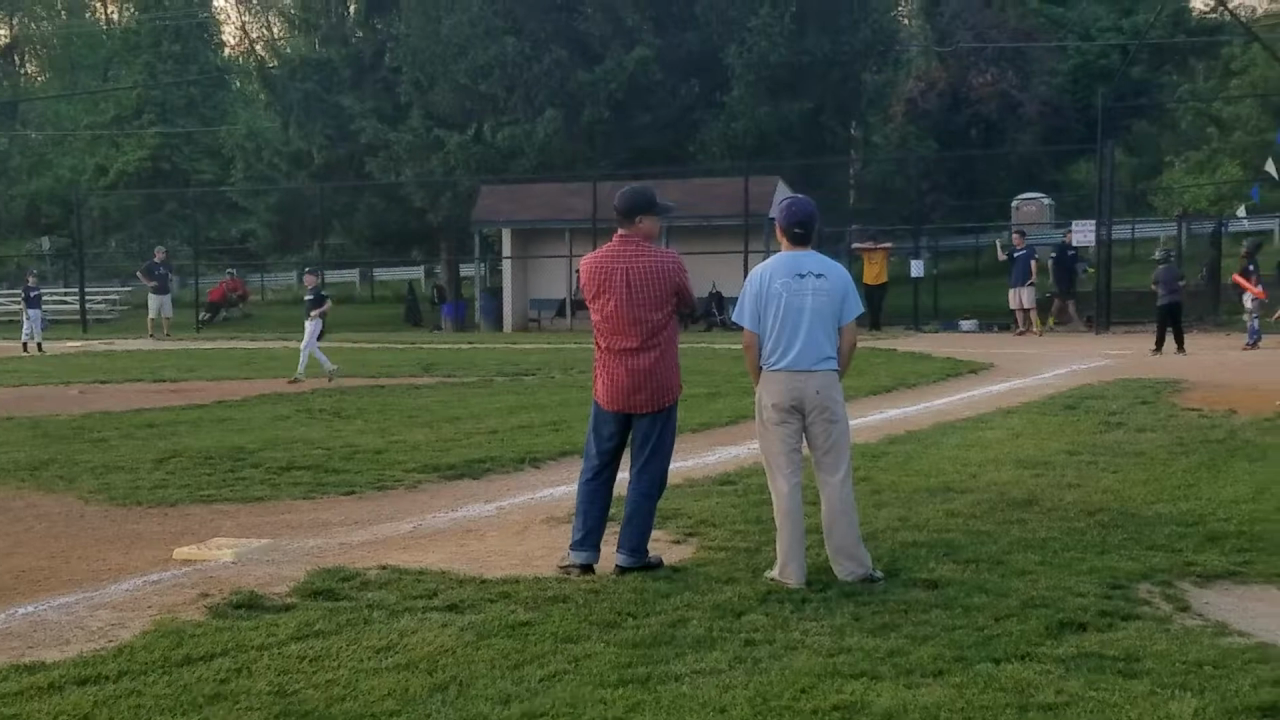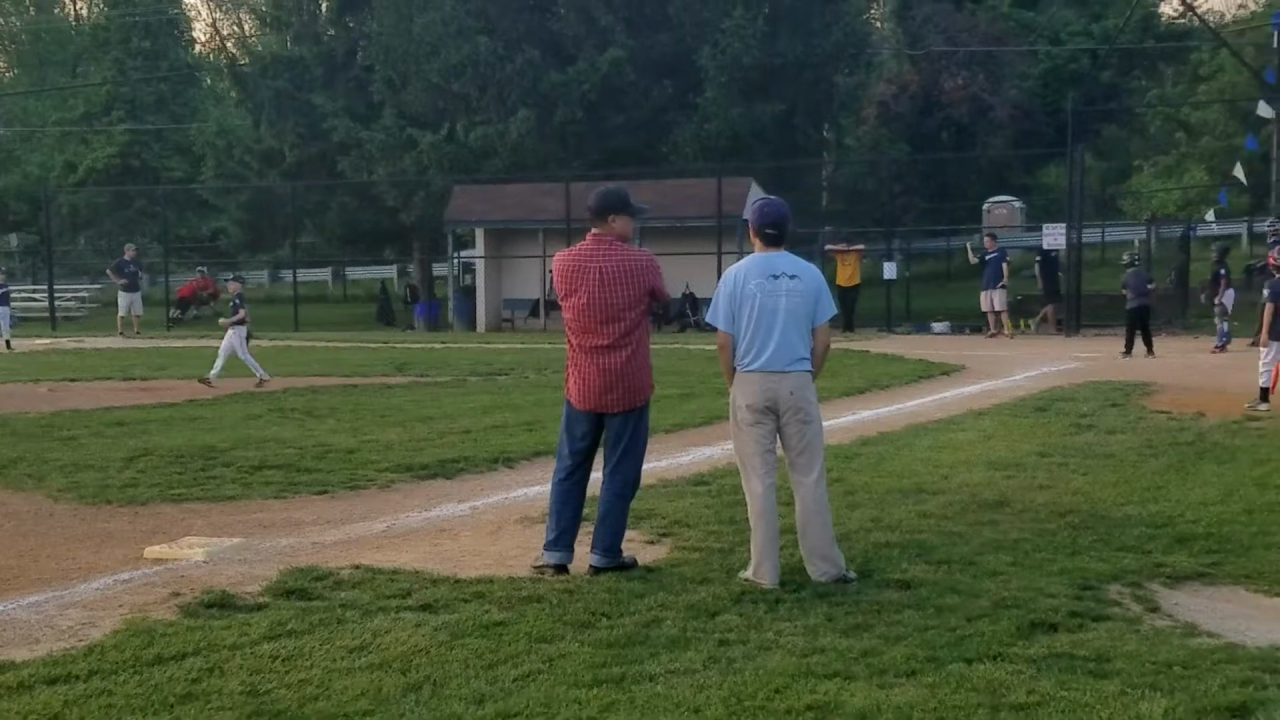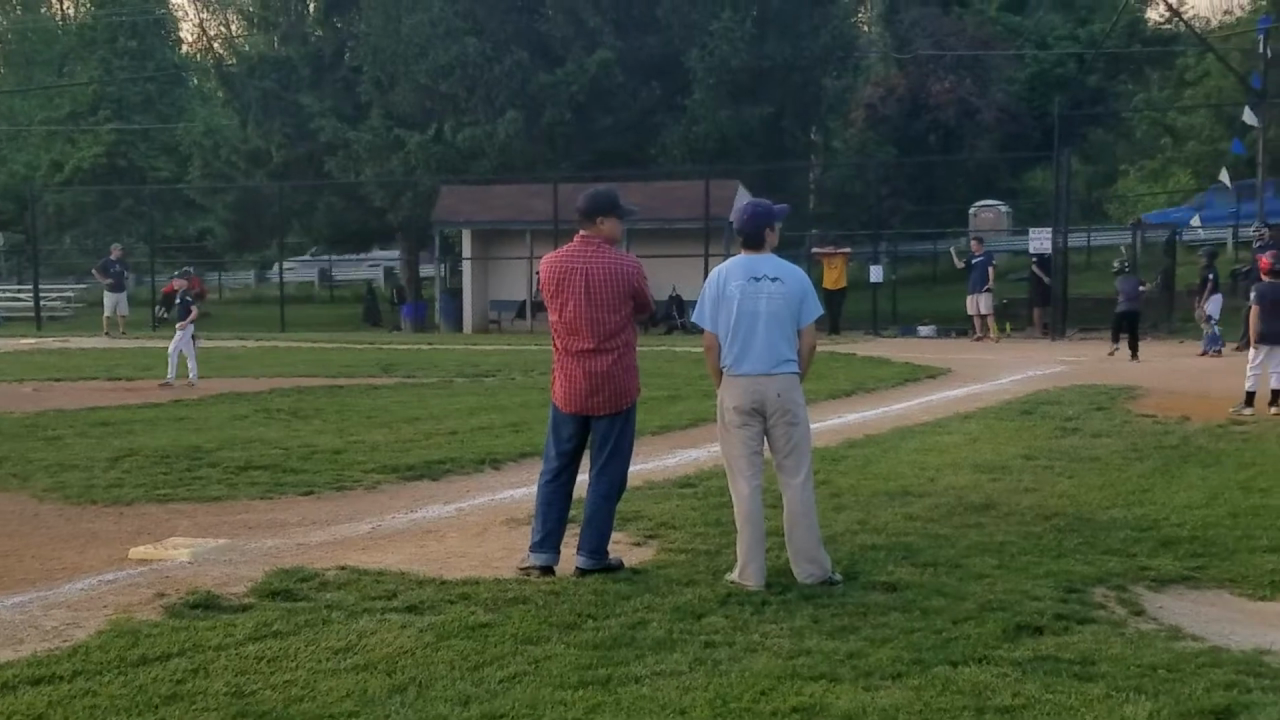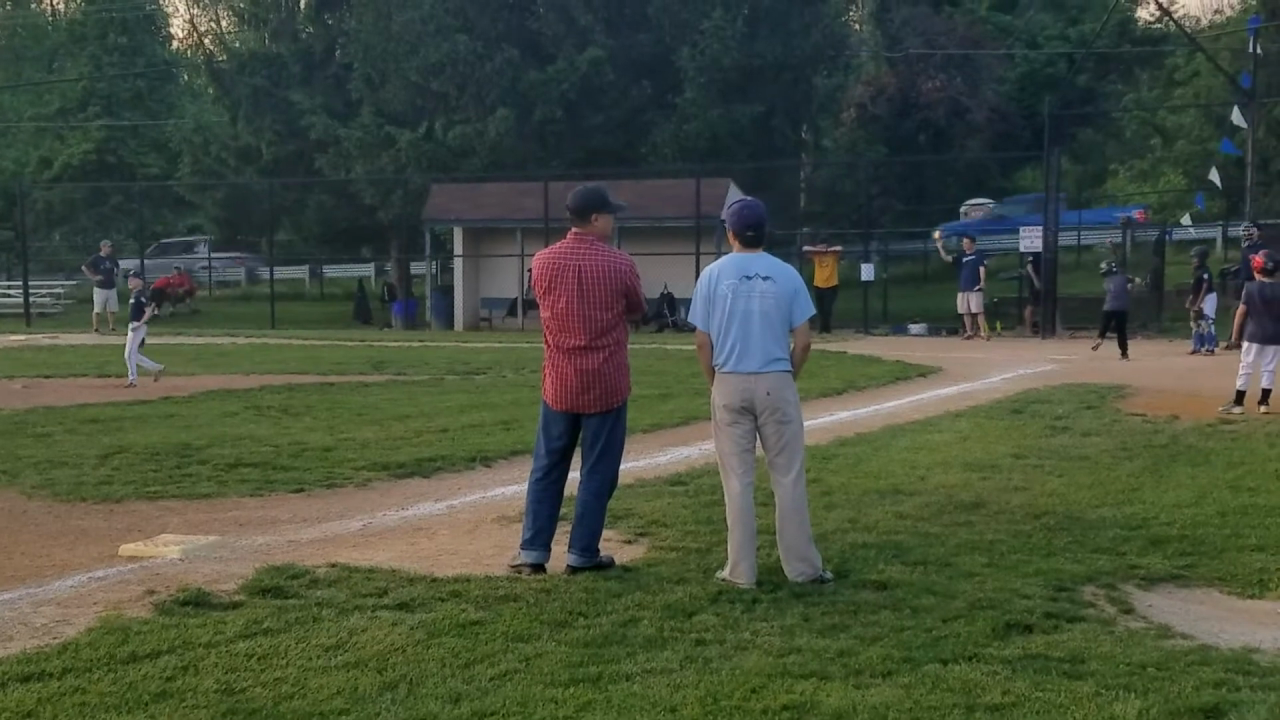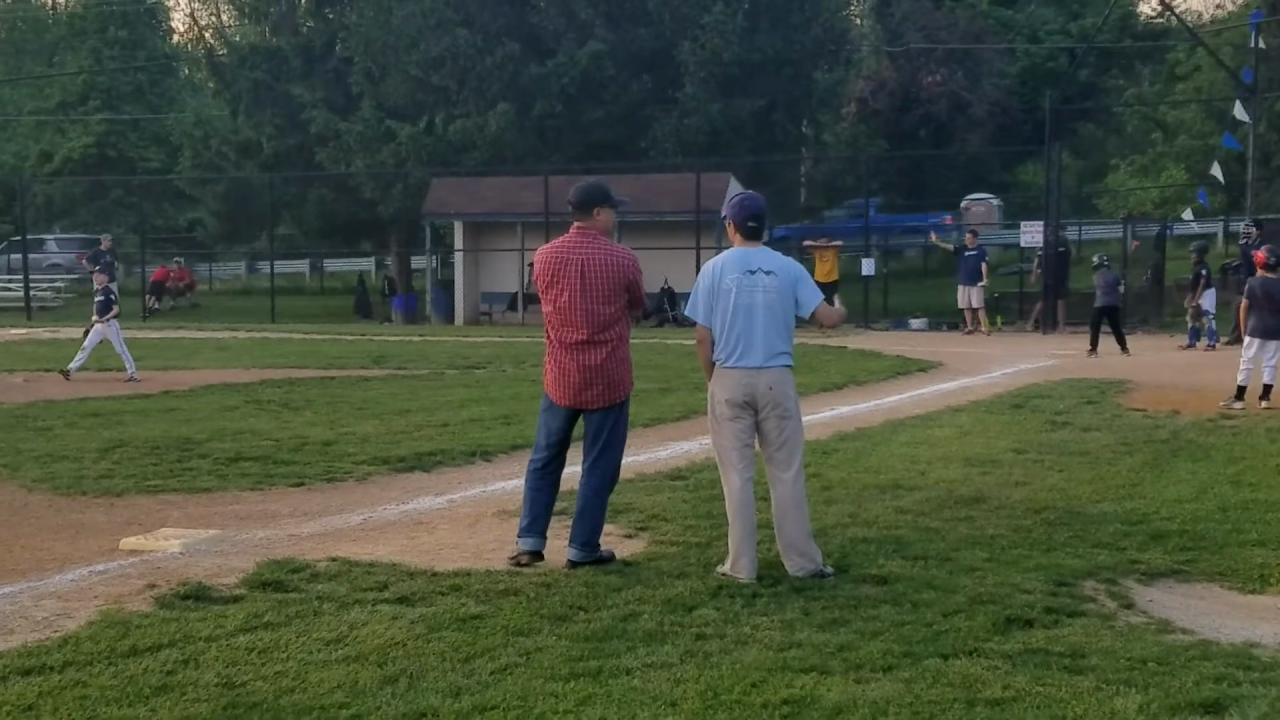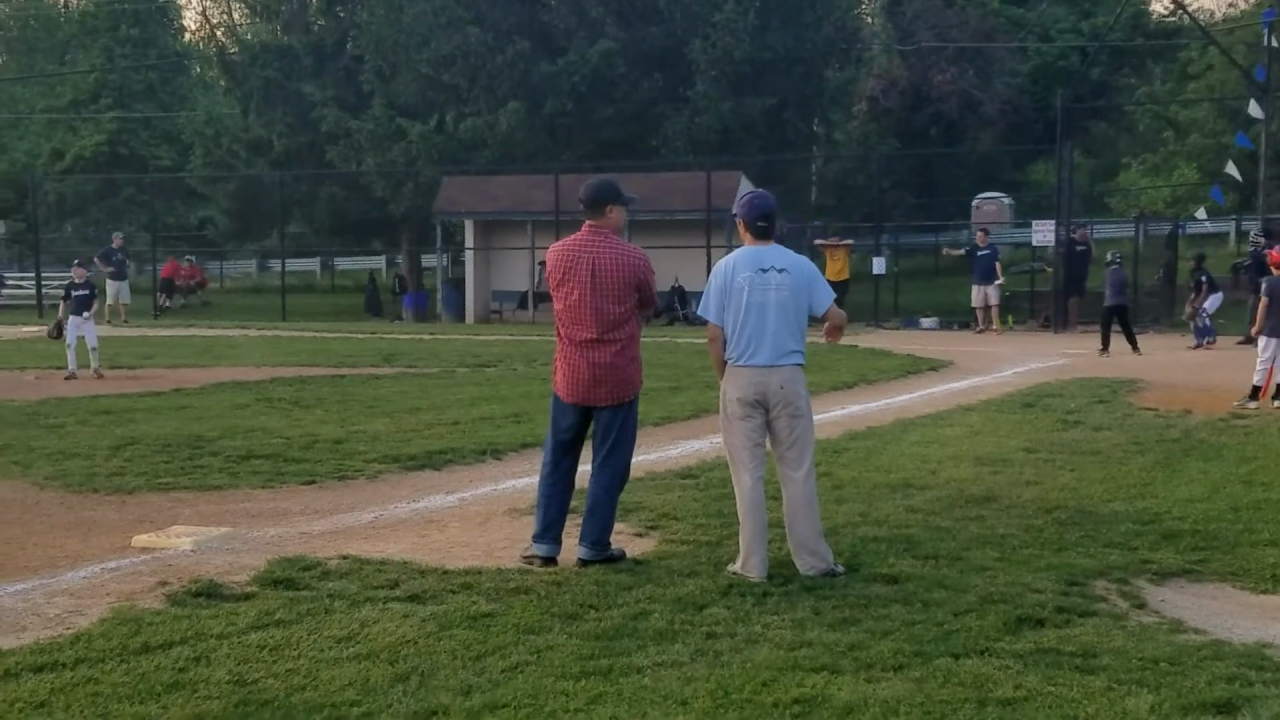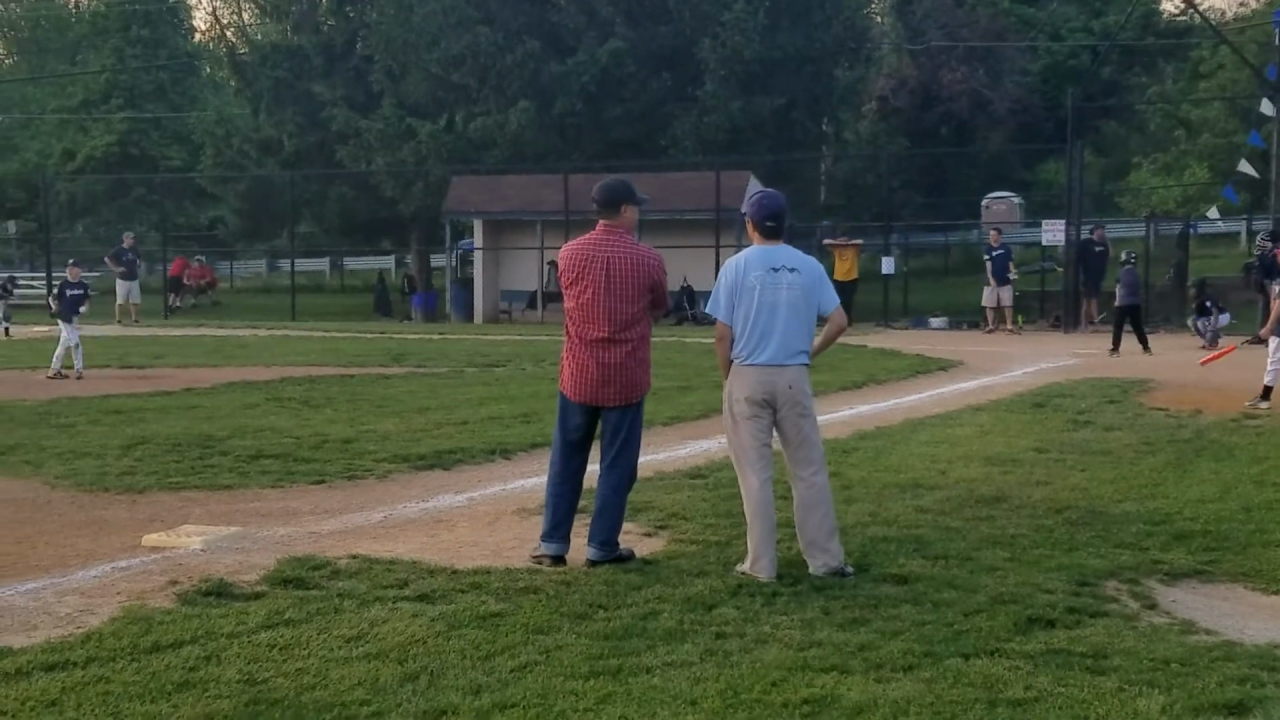
dt=0.3s
person 1, frame 1
left shoulder: (762, 274)
right shoulder: (836, 273)
left elbow: (750, 341)
right elbow: (849, 338)
left wrist: (759, 384)
left hip: (776, 384)
right hip: (823, 383)
left knee: (785, 480)
right knee: (835, 478)
left ankle: (790, 570)
right ankle: (851, 566)
person 1, frame 2
left shoulder: (736, 275)
right shoulder: (809, 274)
left elbow: (725, 342)
right elbow: (822, 340)
left wrist: (733, 385)
left hip: (751, 385)
right hip: (797, 384)
left knee: (759, 480)
right knee: (809, 478)
left ankle: (764, 570)
right ankle: (825, 566)
person 1, frame 3
left shoulder: (721, 276)
right shoulder: (795, 275)
left elbow: (711, 343)
right elbow: (808, 341)
left wrist: (722, 386)
right wrist: (795, 380)
left hip: (738, 388)
right hip: (784, 386)
left knee: (746, 482)
right knee: (797, 480)
left ankle: (750, 572)
right ankle: (811, 568)
person 1, frame 4
left shoulder: (713, 275)
right shoulder: (786, 275)
left elbow: (703, 342)
right elbow: (802, 341)
left wrist: (715, 383)
right wrist: (788, 379)
left hip: (730, 386)
right hip: (776, 385)
left knee: (737, 480)
right knee: (788, 478)
left ankle: (741, 570)
right ankle: (802, 567)
person 1, frame 5
left shoulder: (716, 269)
right shoulder: (790, 268)
left elbow: (703, 337)
right elbow: (828, 317)
left wrist: (713, 379)
right wrist: (838, 310)
left hip: (728, 381)
right hip: (776, 380)
left knee: (736, 476)
right knee: (786, 473)
left ankle: (741, 564)
right ankle: (802, 561)
person 1, frame 6
left shoulder: (727, 267)
right shoulder: (801, 265)
left elbow: (715, 336)
right elbow: (836, 318)
left wrist: (724, 377)
right wrist: (835, 328)
left hip: (741, 379)
right hip: (788, 378)
left knee: (747, 474)
right knee: (798, 472)
left ankle: (752, 563)
right ankle: (812, 560)
person 1, frame 7
left shoulder: (736, 266)
right shoulder: (808, 266)
left elbow: (723, 334)
right elbow: (839, 321)
left wrist: (728, 378)
left hip: (747, 378)
right hip: (794, 378)
left knee: (755, 474)
right knee: (809, 471)
left ankle: (761, 564)
right ankle: (825, 559)
person 2, frame 1
left shoulder: (591, 264)
right shoulder: (668, 263)
right elbow: (687, 305)
left hip: (611, 383)
right hip: (656, 383)
left knee: (597, 469)
right knee: (647, 473)
left ankle: (581, 553)
right ankle: (631, 555)
person 2, frame 2
left shoulder: (563, 262)
right shoulder: (641, 262)
right elbow: (662, 299)
left hip: (582, 383)
right hip: (628, 383)
left knee: (569, 468)
right knee: (620, 472)
left ankle: (556, 553)
right ankle: (605, 555)
person 2, frame 3
left shoulder: (550, 264)
right shoulder: (627, 266)
right elbow: (645, 311)
left hip: (568, 385)
right hip: (614, 385)
left knee: (556, 471)
right knee: (607, 474)
left ankle: (542, 555)
right ankle: (591, 557)
person 2, frame 4
left shoulder: (542, 262)
right shoulder: (620, 264)
right elbow: (637, 311)
left hip: (559, 382)
right hip: (605, 383)
left knee: (546, 469)
right knee: (598, 472)
left ankle: (533, 552)
right ankle: (582, 555)
person 2, frame 5
left shoulder: (544, 256)
right shoulder: (623, 259)
right elbow: (638, 307)
left hip: (561, 375)
right hip: (608, 377)
left knee: (544, 460)
right knee: (600, 466)
left ankle: (529, 542)
right ankle: (583, 549)
person 2, frame 6
left shoulder: (556, 254)
right shoulder: (634, 258)
right elbow: (648, 309)
left hip: (570, 374)
right hip: (617, 376)
left knee: (557, 461)
right knee: (609, 464)
left ankle: (544, 545)
right ankle: (593, 547)
person 2, frame 7
left shoulder: (569, 253)
right shoulder: (649, 260)
right elbow: (660, 309)
left hip: (578, 374)
right hip: (625, 376)
left knee: (566, 461)
right knee: (618, 464)
left ankle: (552, 544)
right ankle: (602, 547)
